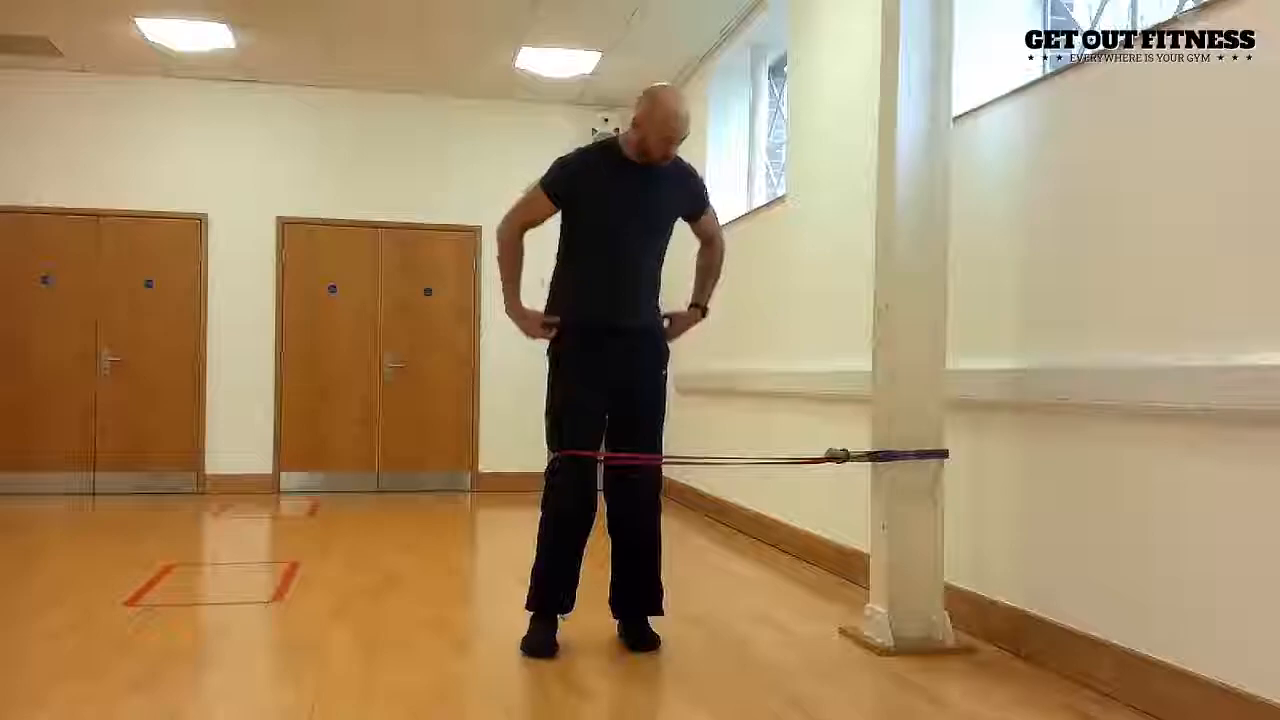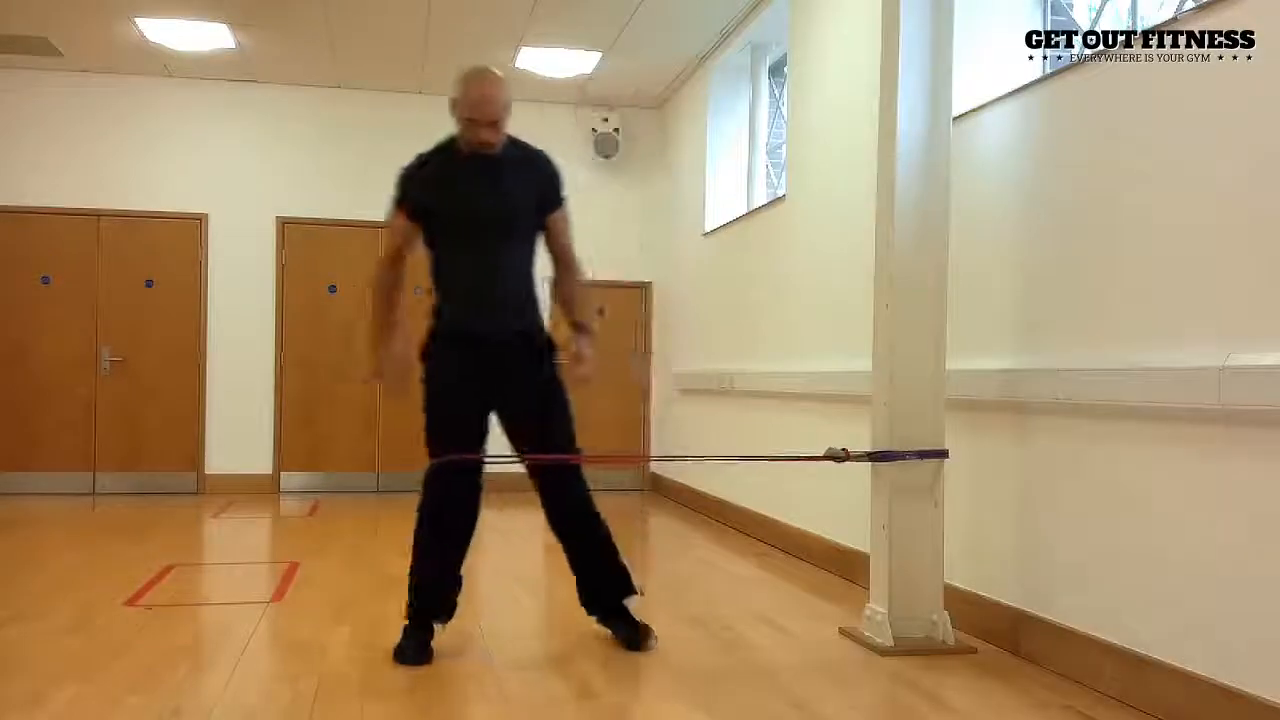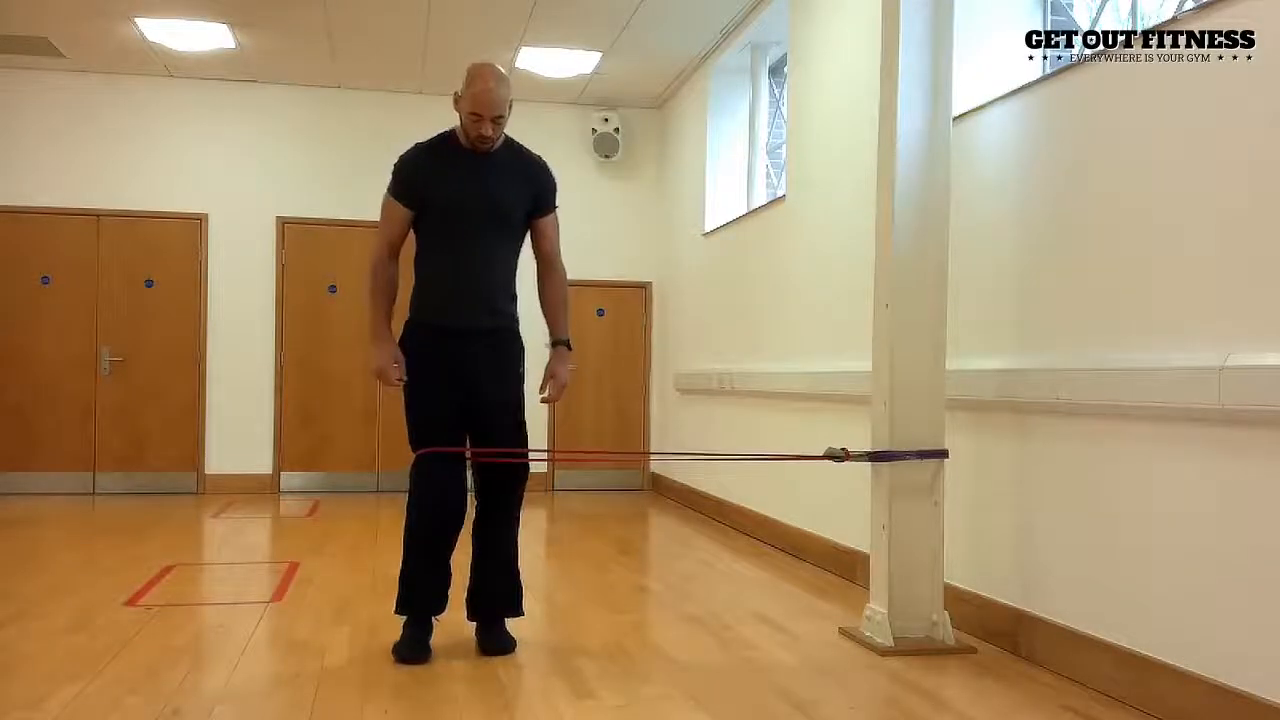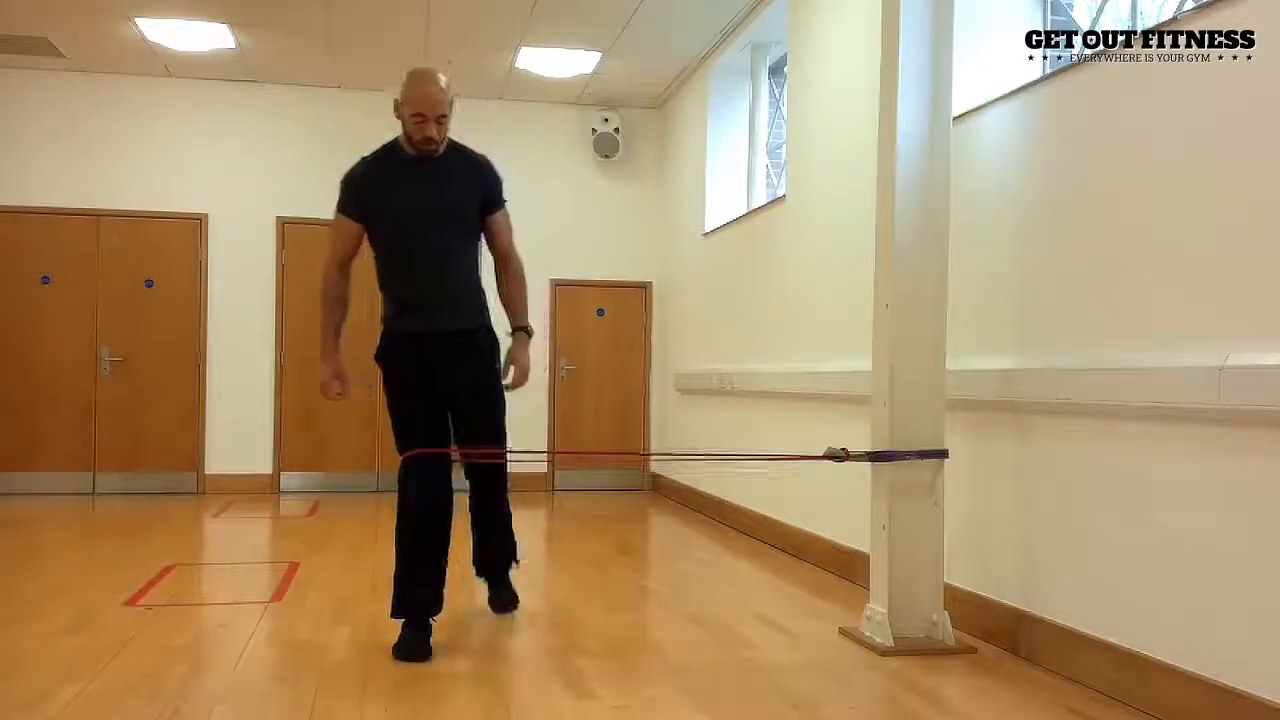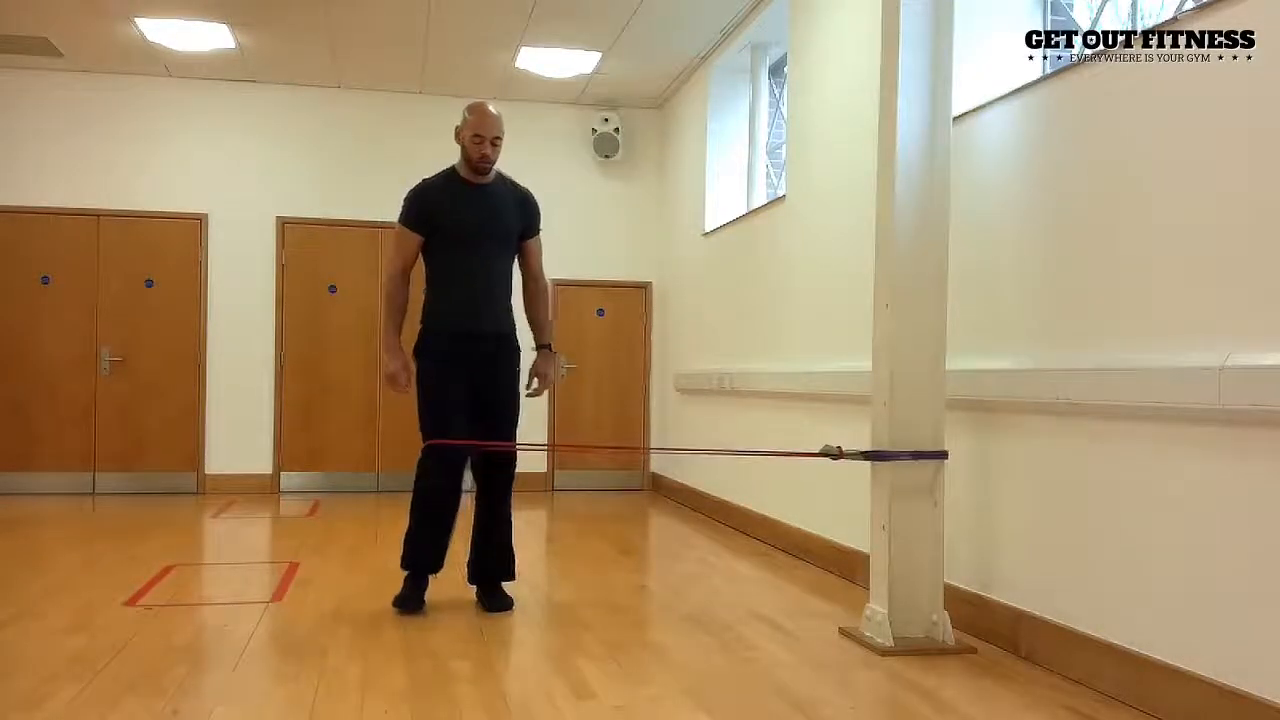
dt=1s
person 1, frame 1
left shoulder: (683, 181)
right shoulder: (579, 169)
left elbow: (714, 241)
right elbow: (511, 227)
left wrist: (698, 308)
right wrist: (515, 307)
left hip: (644, 346)
right hip: (579, 343)
left knee: (639, 481)
right knee: (571, 476)
left ankle: (634, 610)
right ankle: (545, 613)
person 1, frame 2
left shoulder: (536, 169)
right shoulder: (425, 175)
left elbow: (564, 258)
right elbow: (393, 260)
left wrist: (581, 330)
right wrist: (385, 339)
left hip: (524, 344)
right hip: (454, 349)
left knee: (561, 476)
right knee: (450, 481)
left ankle: (610, 602)
right ankle: (421, 620)
person 1, frame 3
left shoulder: (532, 173)
right shoulder: (419, 164)
left elbow: (550, 264)
right elbow: (387, 255)
left wrist: (561, 346)
right wrist: (382, 338)
left hip: (499, 344)
right hip: (430, 343)
left knee: (504, 479)
right knee: (435, 480)
left ankle: (492, 612)
right ankle: (419, 615)
person 1, frame 4
left shoulder: (478, 171)
right shoulder: (366, 179)
left elbow: (506, 258)
right elbow: (337, 269)
left wrist: (521, 334)
right wrist: (329, 353)
left hip: (473, 341)
right hip: (406, 348)
left knee: (488, 468)
right knee: (423, 481)
left ankle: (496, 570)
right ankle: (416, 616)
person 1, frame 5
left shoulder: (520, 202)
right shoulder: (428, 197)
left elbow: (535, 282)
right elbow: (398, 275)
left wrist: (545, 349)
right wrist: (392, 348)
left hip: (500, 349)
right hip: (441, 348)
left knee: (497, 466)
right knee: (442, 459)
left ankle: (489, 577)
right ankle: (417, 573)
